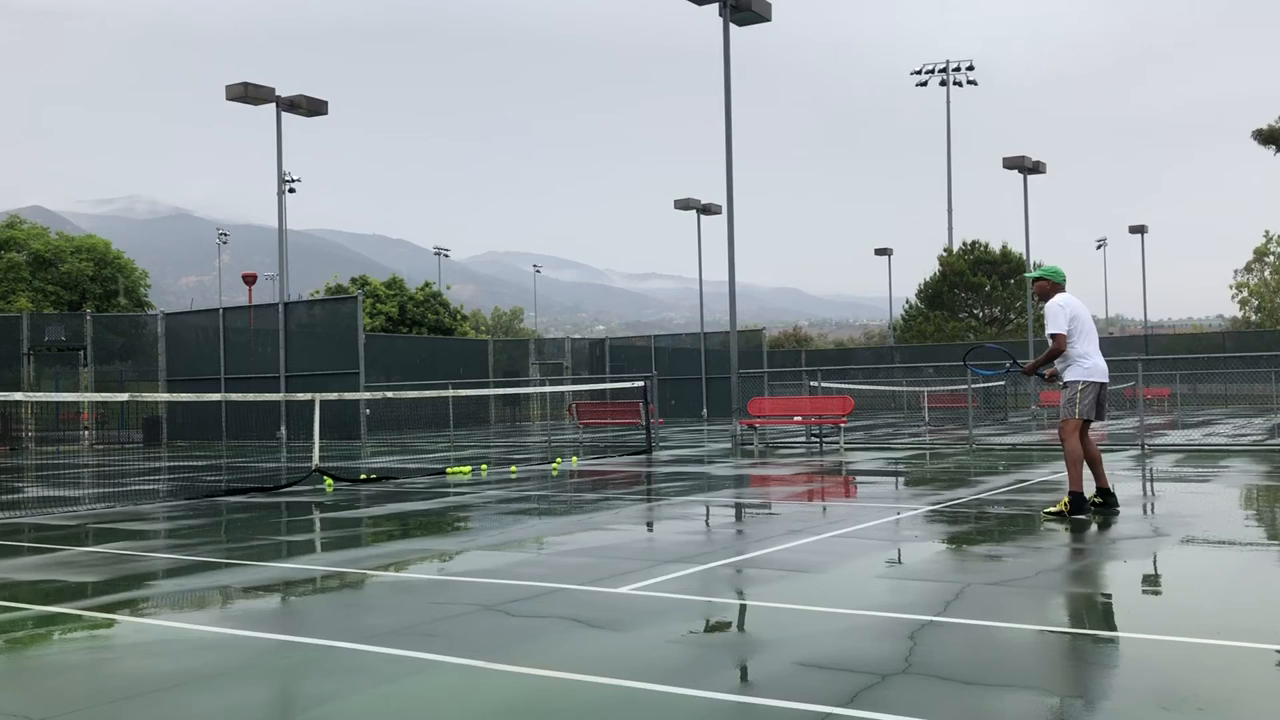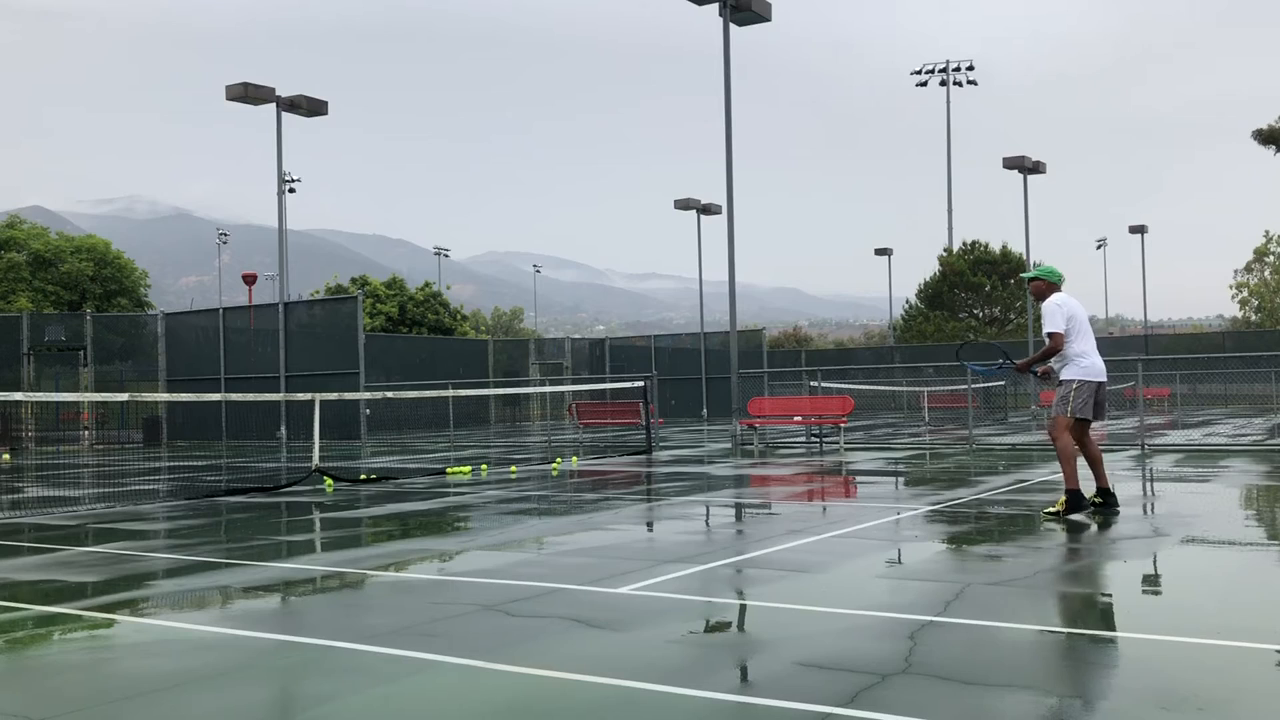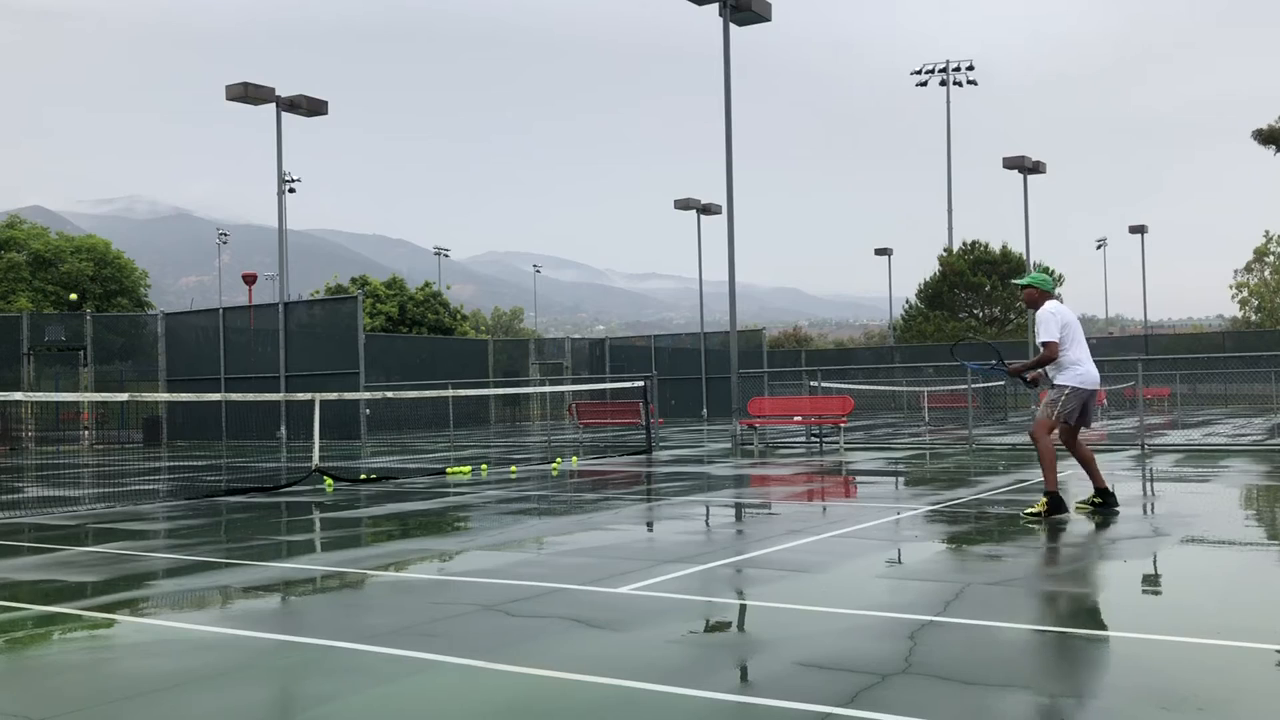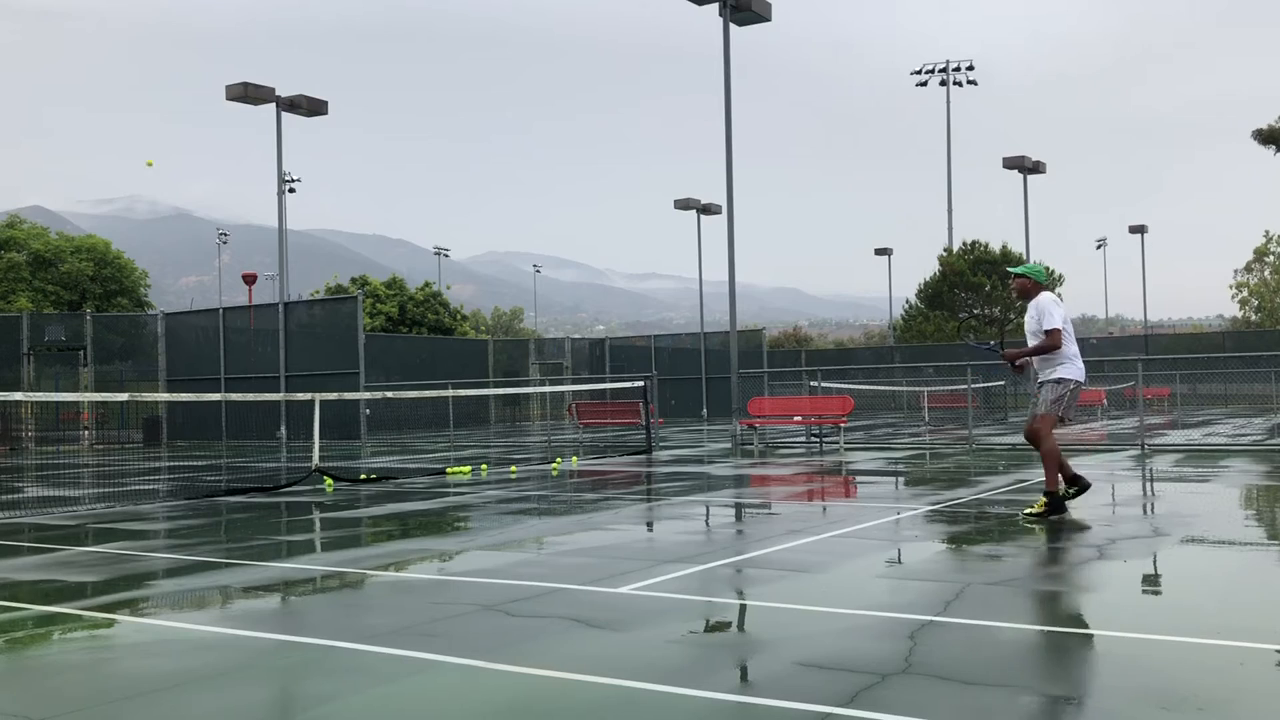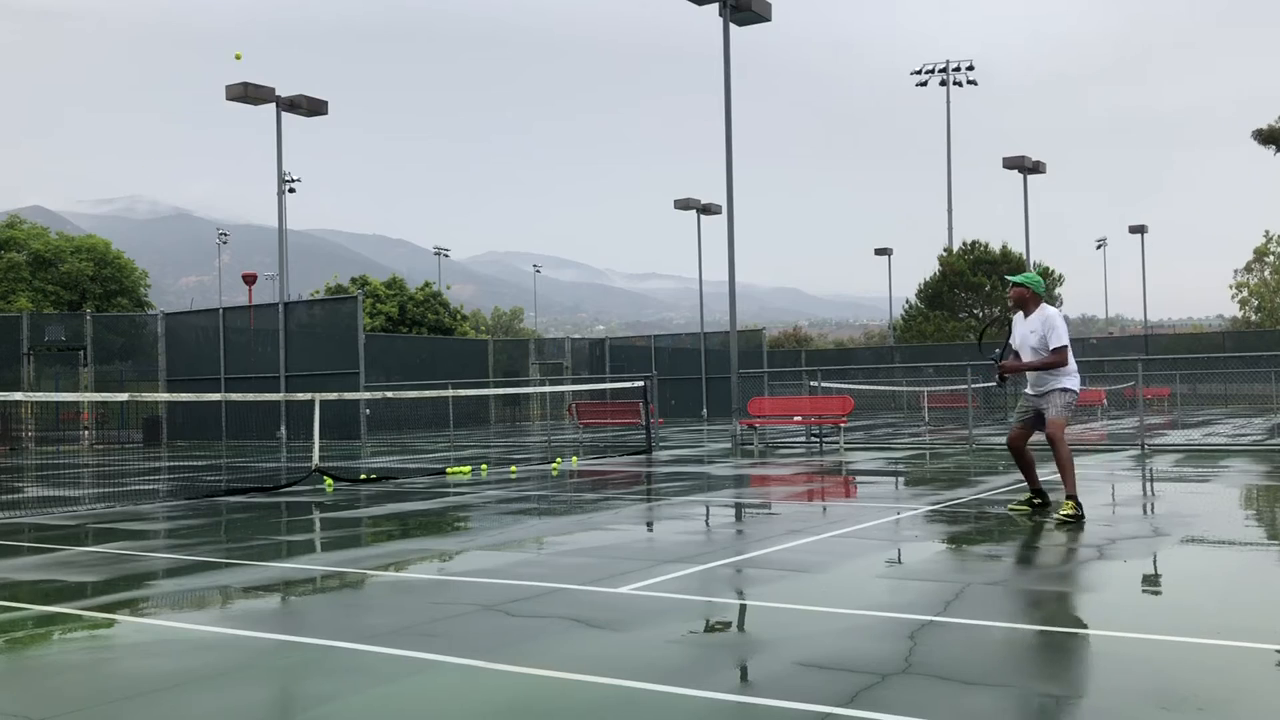
dt=0.2s
person 1, frame 1
left shoulder: (1055, 304)
right shoulder: (1072, 302)
left elbow: (1060, 346)
left wrist: (1035, 365)
right wrist: (1059, 369)
left hip: (1081, 376)
right hip: (1095, 373)
left knee: (1068, 433)
right knee: (1079, 435)
left ankle: (1076, 499)
right ankle: (1105, 496)
person 1, frame 2
left shoulder: (1052, 304)
right shoulder: (1067, 302)
left elbow: (1056, 344)
left wrist: (1029, 362)
right wrist: (1053, 367)
left hip: (1080, 375)
right hip: (1095, 372)
left knee: (1058, 430)
right knee: (1079, 434)
left ankle: (1073, 496)
right ankle: (1105, 495)
person 1, frame 3
left shoulder: (1046, 312)
right shoulder: (1057, 310)
left elbow: (1052, 353)
left wrist: (1022, 368)
right wrist: (1041, 374)
left hip: (1072, 381)
right hip: (1086, 379)
left knee: (1038, 432)
right knee: (1070, 439)
left ankle: (1052, 498)
right ankle: (1103, 495)
person 1, frame 4
left shoulder: (1047, 302)
right shoulder: (1032, 306)
left elbow: (1056, 342)
left wrist: (1019, 354)
right wrist: (1023, 360)
left hip: (1064, 375)
right hip: (1048, 377)
left knee: (1042, 430)
right knee: (1032, 434)
left ankle: (1052, 497)
right ankle: (1073, 479)
person 1, frame 5
left shoulder: (1050, 316)
right shoulder: (1018, 319)
left elbow: (1061, 359)
right elbow: (1018, 355)
left wrist: (1021, 367)
right wrist: (1005, 369)
left hip: (1061, 386)
right hip: (1034, 390)
left knee: (1054, 434)
right knee: (1014, 441)
left ankle: (1071, 500)
right ankle: (1038, 496)
